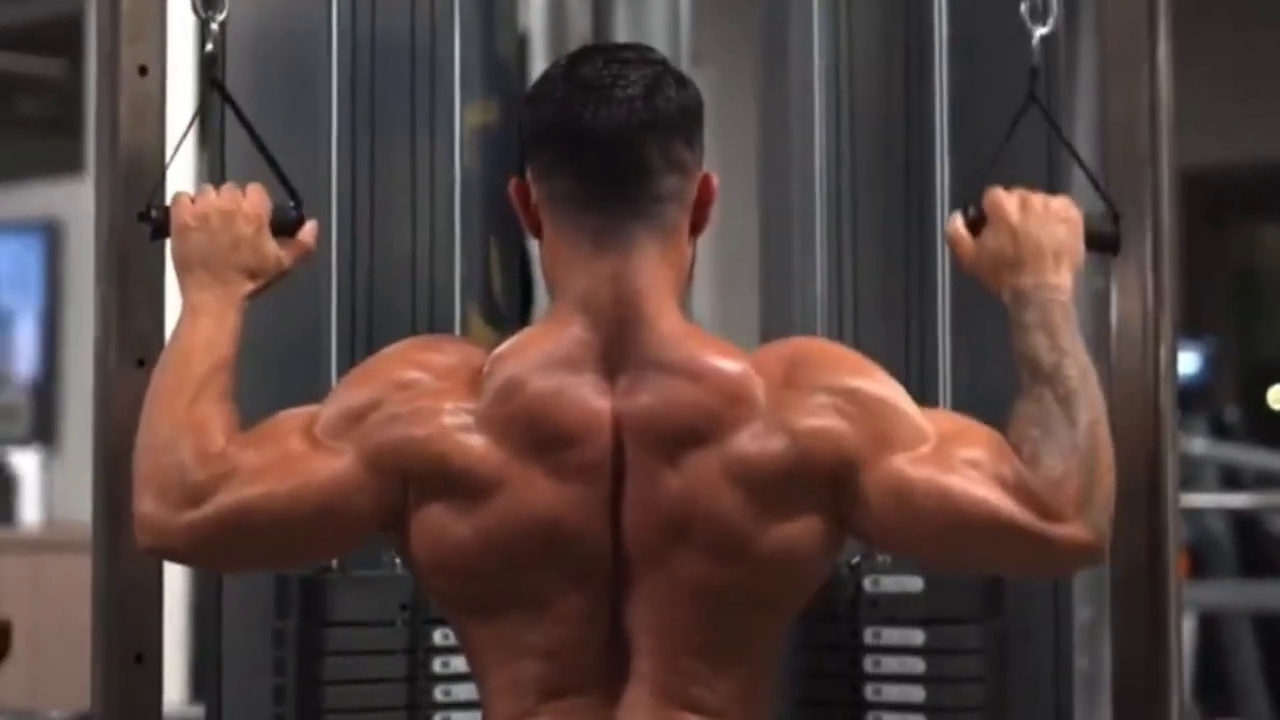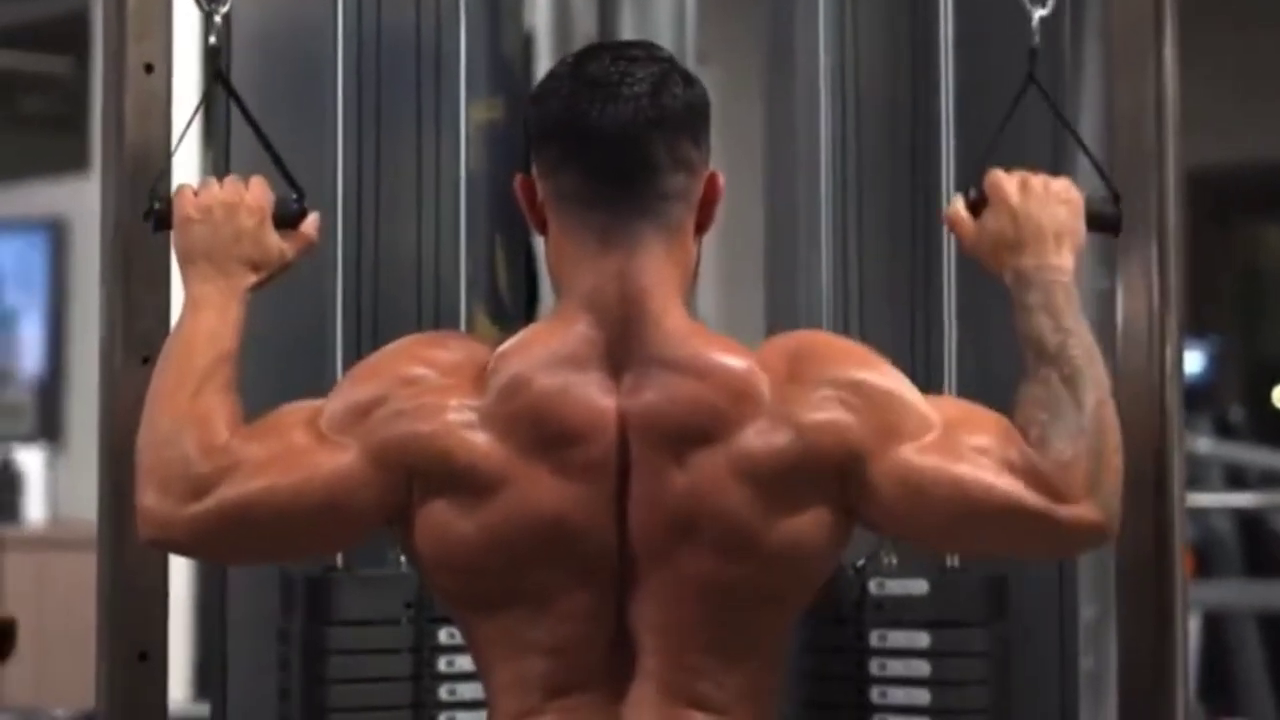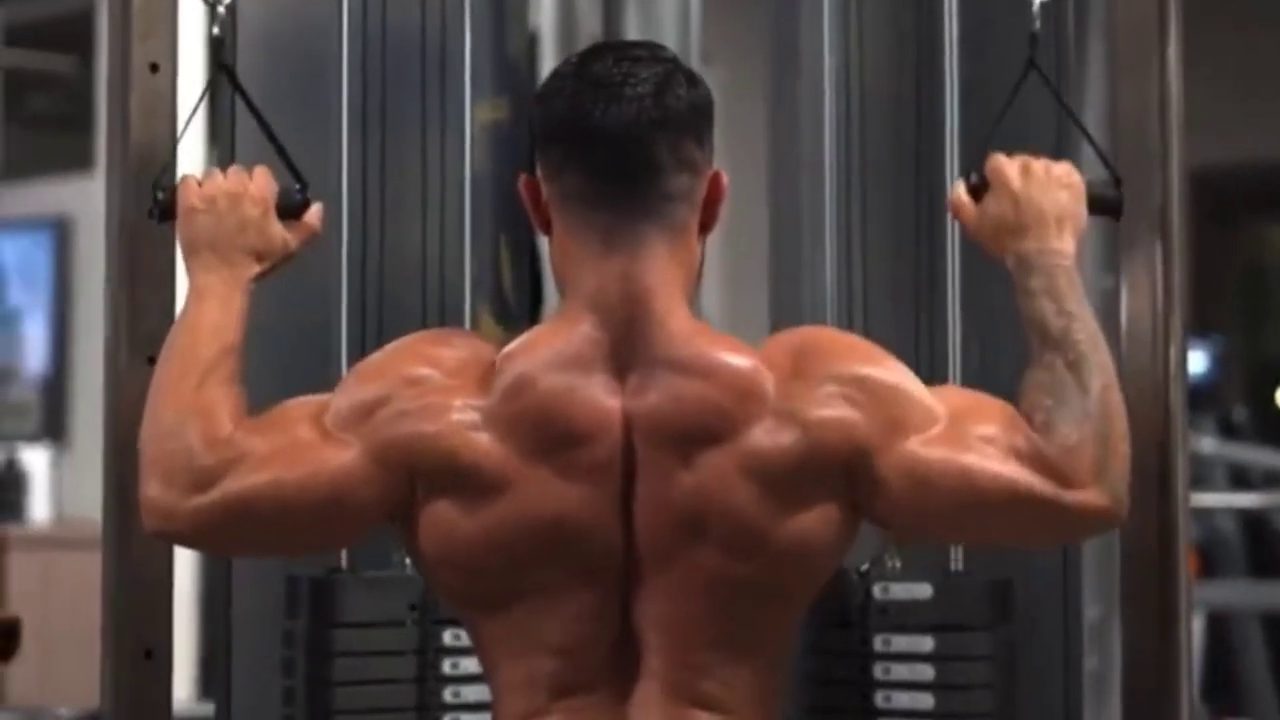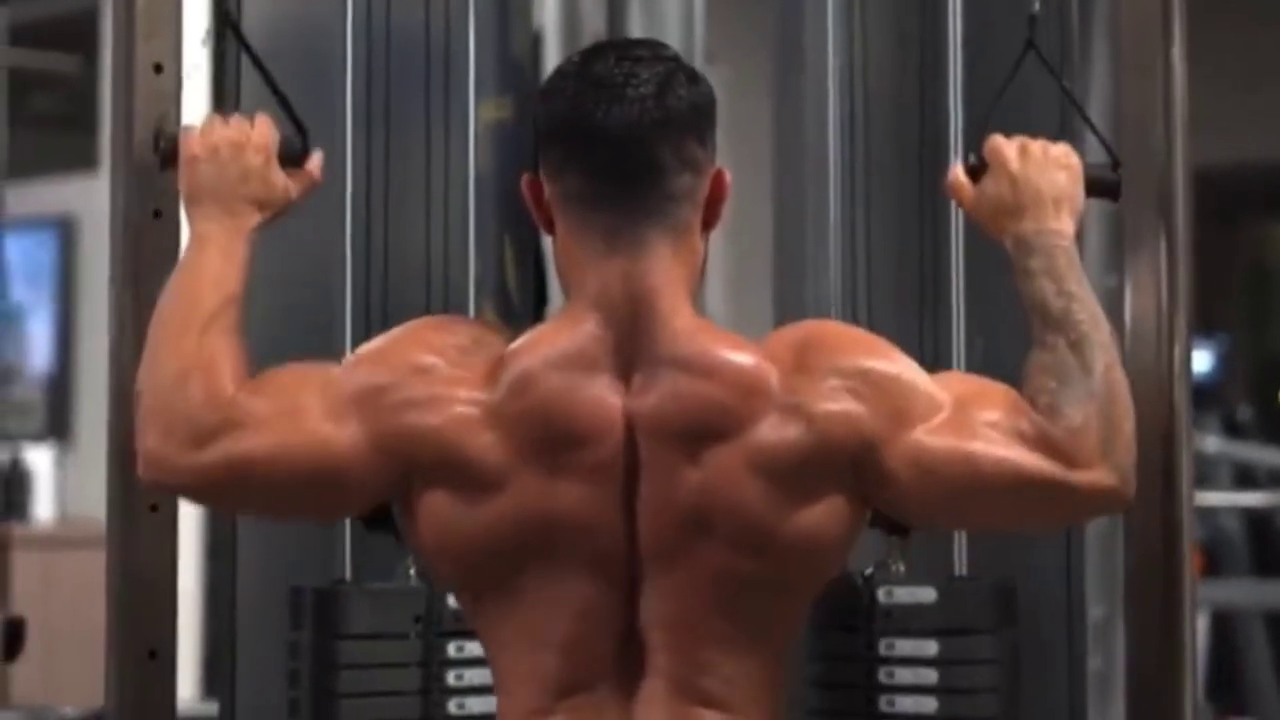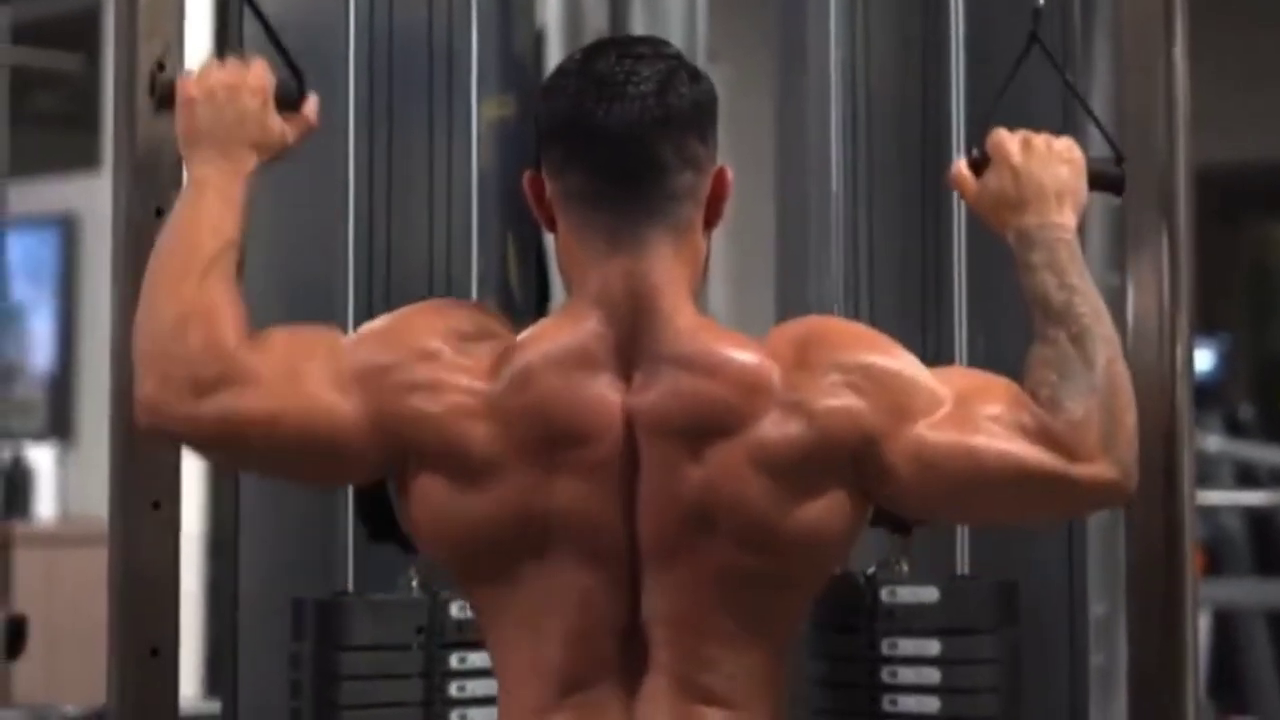
dt=0.1s
person 1, frame 1
left shoulder: (431, 407)
right shoulder: (806, 406)
left elbow: (177, 507)
right elbow: (1064, 518)
left wrist: (215, 293)
right wrist: (1039, 292)
person 1, frame 2
left shoulder: (433, 404)
right shoulder: (814, 402)
left elbow: (179, 499)
right elbow: (1072, 499)
left wrist: (217, 283)
right wrist: (1041, 272)
person 1, frame 3
left shoulder: (440, 405)
right shoulder: (818, 399)
left elbow: (182, 489)
right elbow: (1082, 483)
left wrist: (219, 269)
right wrist: (1044, 262)
person 1, frame 4
left shoulder: (439, 395)
right shoulder: (823, 395)
left elbow: (179, 441)
right elbow: (1087, 464)
left wrist: (222, 222)
right wrist: (1043, 240)
person 1, frame 5
left shoulder: (447, 391)
right shoulder: (823, 390)
left elbow: (181, 382)
right elbow: (1089, 455)
left wrist: (220, 160)
right wrist: (1045, 234)
